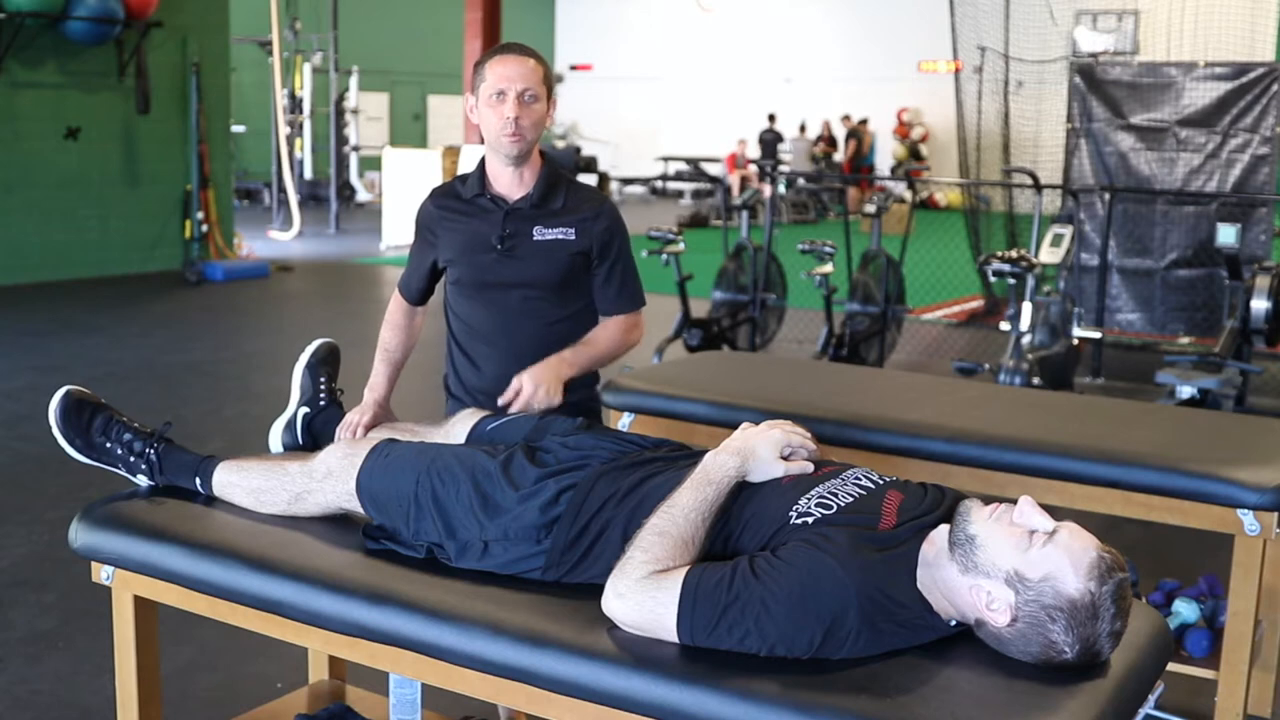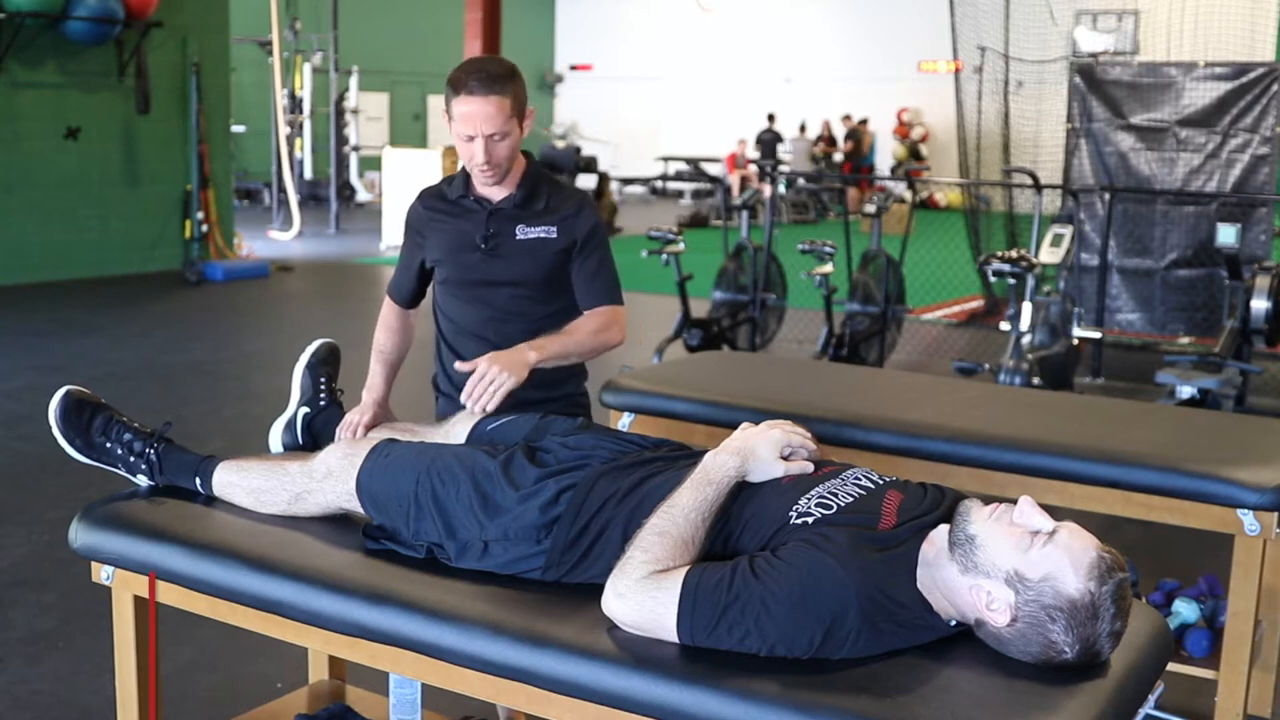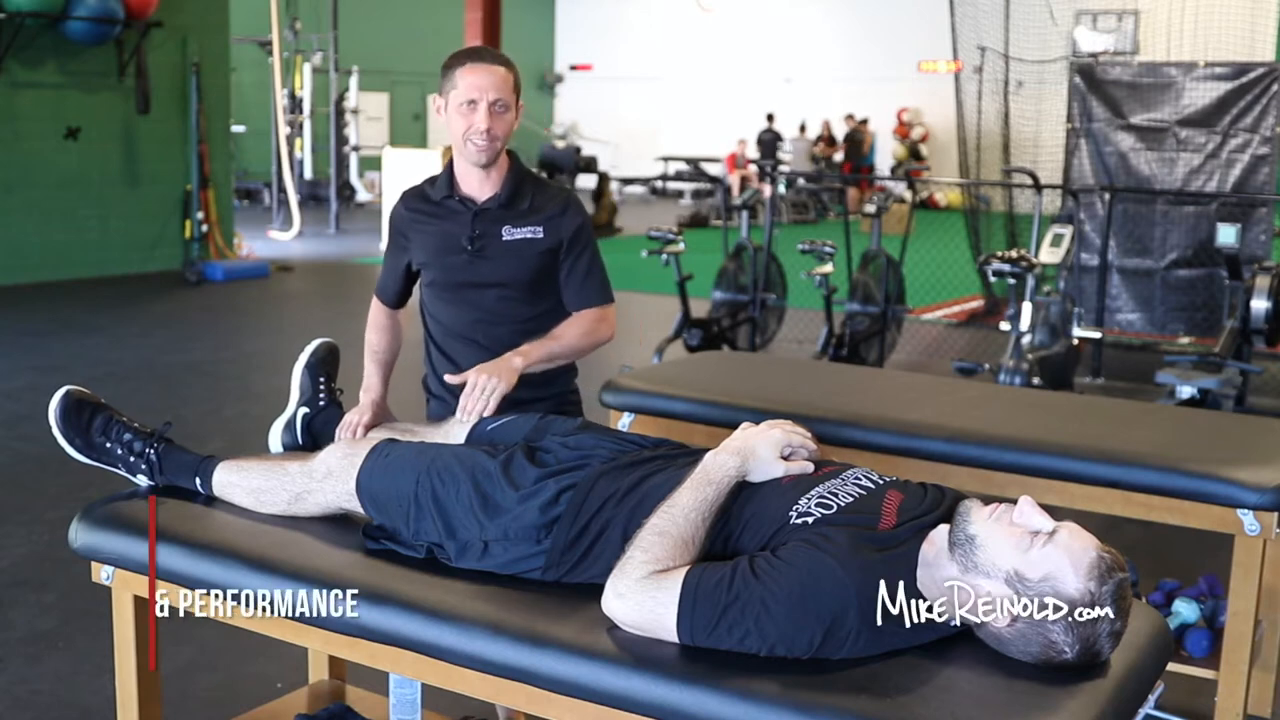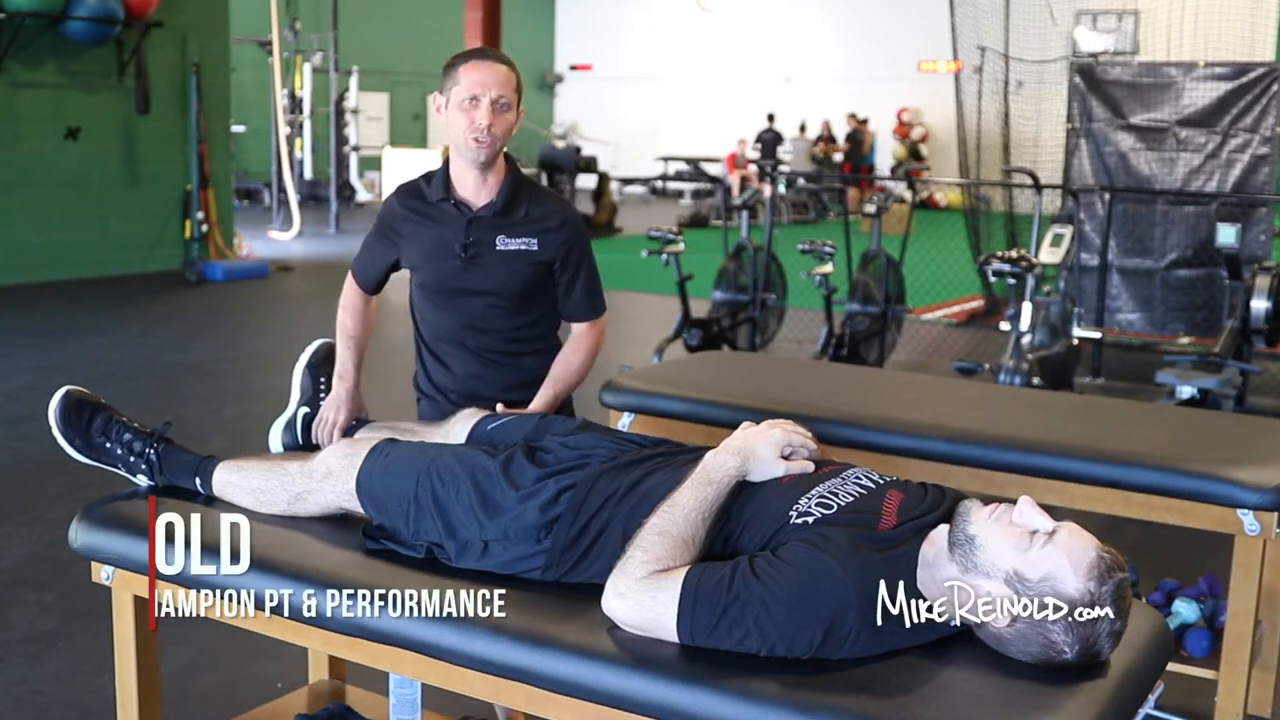
dt=0.4s
person 1, frame 1
left shoulder: (836, 594)
right shoulder: (941, 521)
left elbow: (631, 599)
left wrist: (732, 456)
right wrist: (758, 455)
left hip: (566, 512)
right hip: (642, 454)
left knee: (342, 470)
right knee: (466, 420)
left ankle: (172, 469)
right ankle: (339, 428)
person 1, frame 2
left shoulder: (836, 595)
right shoulder: (940, 517)
left elbow: (632, 598)
left wrist: (733, 457)
right wrist: (755, 451)
left hip: (563, 513)
right hip: (646, 453)
left knee: (342, 471)
right knee: (469, 420)
left ankle: (173, 469)
right ankle: (344, 428)
person 1, frame 3
left shoulder: (836, 597)
right shoulder: (942, 519)
left elbow: (632, 600)
left wrist: (732, 458)
right wrist: (747, 453)
left hip: (564, 514)
right hip: (642, 454)
left knee: (342, 473)
right knee: (464, 423)
left ankle: (172, 469)
right ankle: (344, 427)
person 1, frame 4
left shoulder: (836, 597)
right shoulder: (939, 512)
left elbow: (634, 597)
left wrist: (730, 456)
right wrist: (761, 452)
left hip: (566, 513)
right hip: (645, 454)
left knee: (346, 469)
right knee: (465, 420)
left ankle: (171, 469)
right ankle: (343, 427)
person 2, frame 1
left shoulder: (591, 213)
right shoulder: (442, 208)
left elbow: (626, 323)
right elbow: (407, 303)
left wrist: (562, 365)
right wrist: (375, 396)
person 2, frame 2
left shoulder: (573, 212)
right shoulder: (429, 209)
left elbow: (609, 324)
right elbow: (399, 306)
left wrist: (526, 354)
right wrist: (374, 397)
right hip: (457, 420)
person 2, frame 3
left shoulder: (558, 210)
right shoulder: (414, 210)
left elbow: (598, 321)
right elbow: (386, 305)
left wrist: (515, 361)
right wrist: (372, 396)
right hip: (450, 419)
person 2, frame 4
left shoulder: (554, 219)
right shoulder: (406, 208)
left elbow: (587, 328)
right elbow: (359, 288)
left wrist: (539, 411)
right wrist: (344, 388)
right hip: (441, 420)
